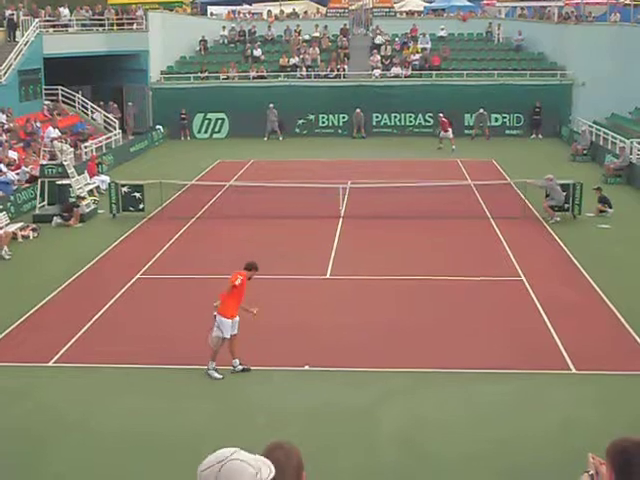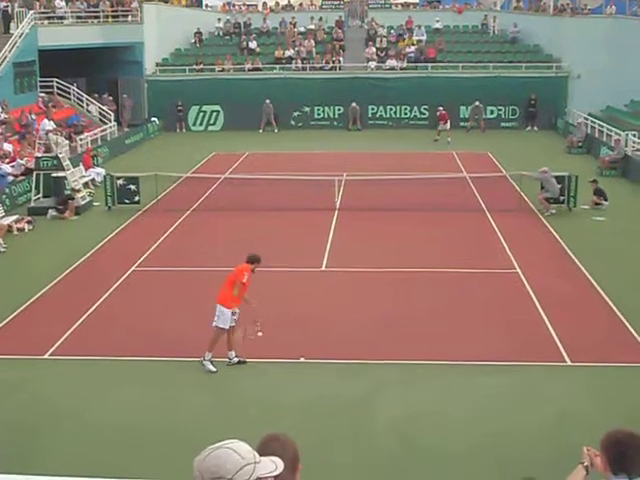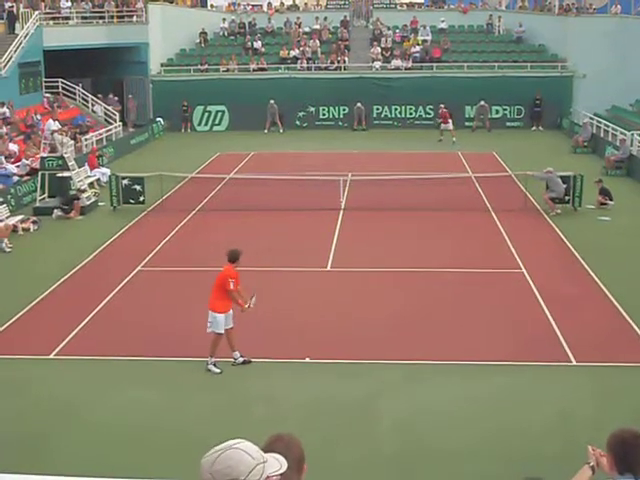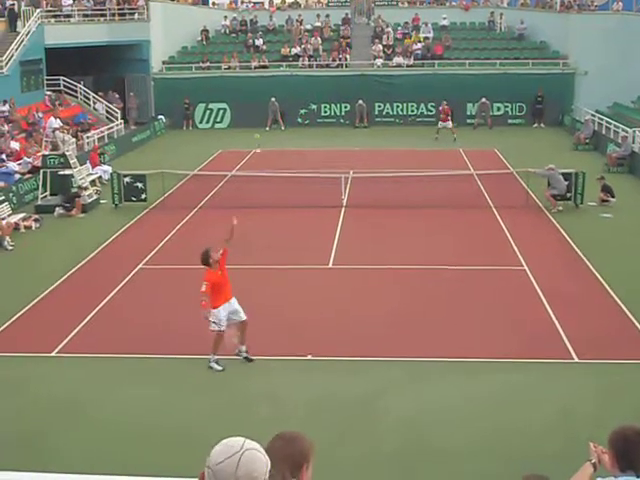
dt=0.7s
person 1, frame 1
left shoulder: (242, 278)
right shoulder: (241, 275)
right elbow: (228, 287)
left wrist: (249, 310)
right wrist: (220, 302)
left hip: (232, 314)
right hip: (225, 313)
left knee: (233, 337)
right knee: (220, 340)
left ankle: (236, 365)
right ankle: (211, 368)
person 1, frame 2
left shoulder: (243, 269)
right shoulder: (245, 269)
left elbow: (241, 292)
right elbow: (237, 288)
left wrist: (250, 303)
right wrist: (235, 305)
left hip: (232, 304)
right hip: (225, 304)
left knee: (231, 329)
right knee: (220, 330)
left ankle: (232, 357)
right ankle: (206, 359)
person 1, frame 3
left shoulder: (230, 271)
right shoulder: (230, 273)
left elbow: (237, 289)
right elbow: (232, 294)
left wrist: (245, 300)
right wrist: (242, 305)
left hip: (226, 307)
right hip: (218, 308)
left knee: (229, 330)
right knee: (218, 334)
left ankle: (236, 357)
right ankle: (211, 362)
person 1, frame 4
left shoulder: (220, 261)
right shoulder: (208, 277)
left elbow: (227, 242)
right elbow: (203, 295)
left wrist: (233, 226)
right wrist: (206, 311)
left hip: (231, 301)
right hip: (219, 306)
left knee: (243, 322)
right knee: (220, 332)
left ankle: (241, 350)
right ankle: (213, 360)
